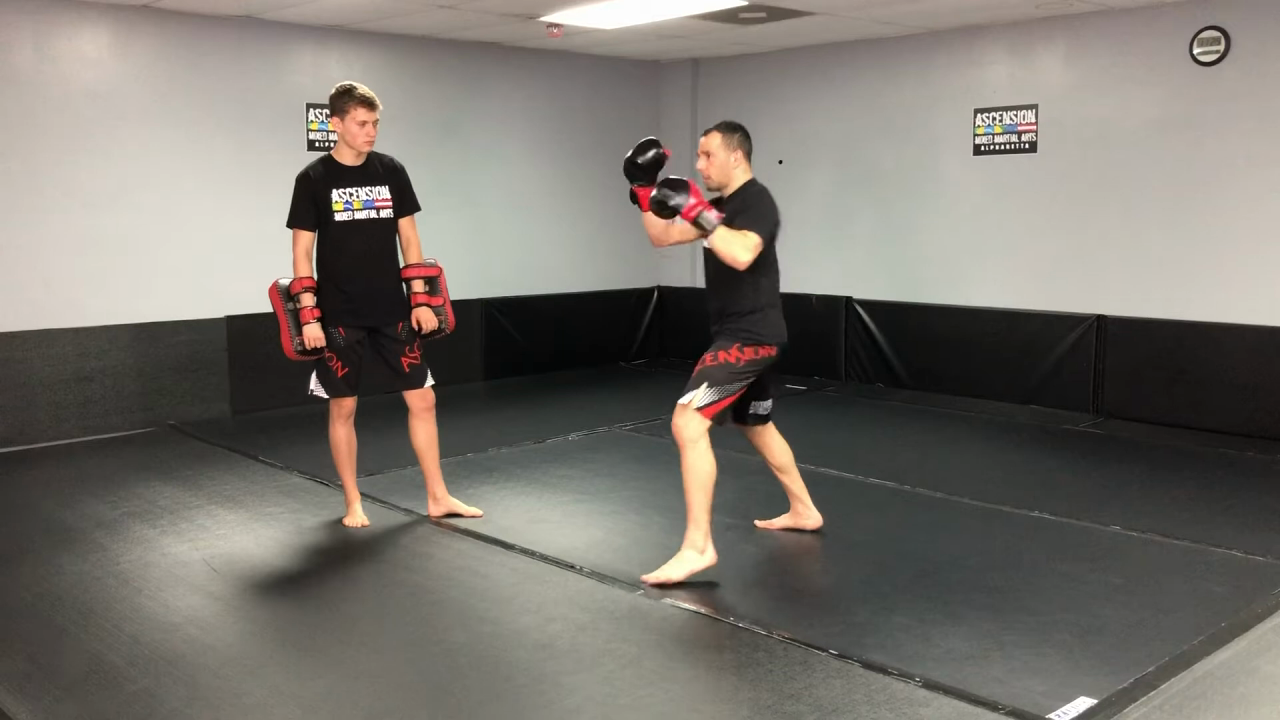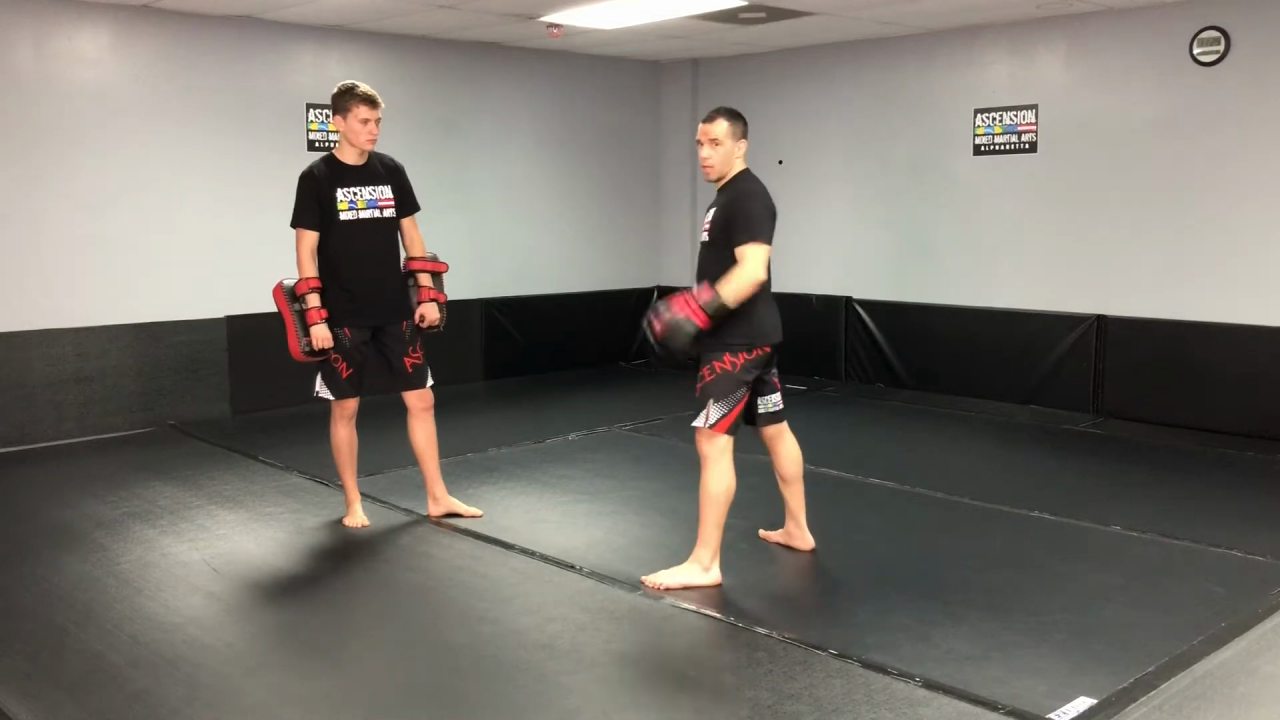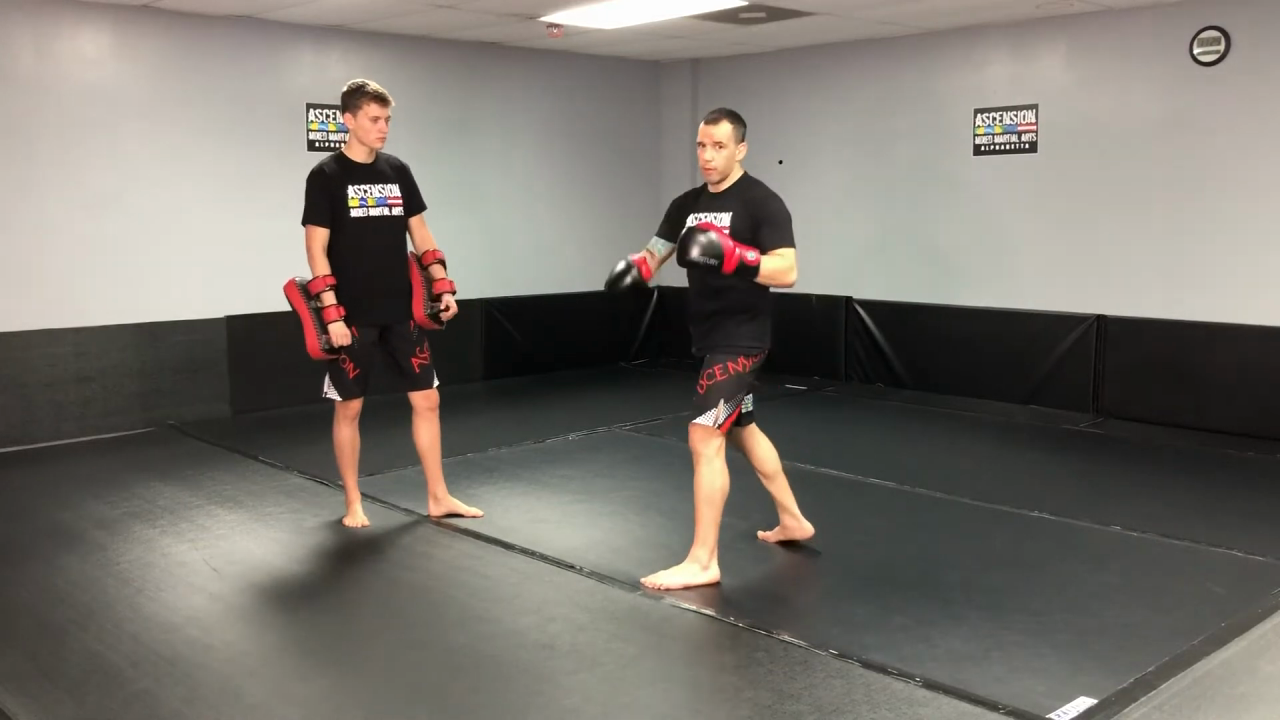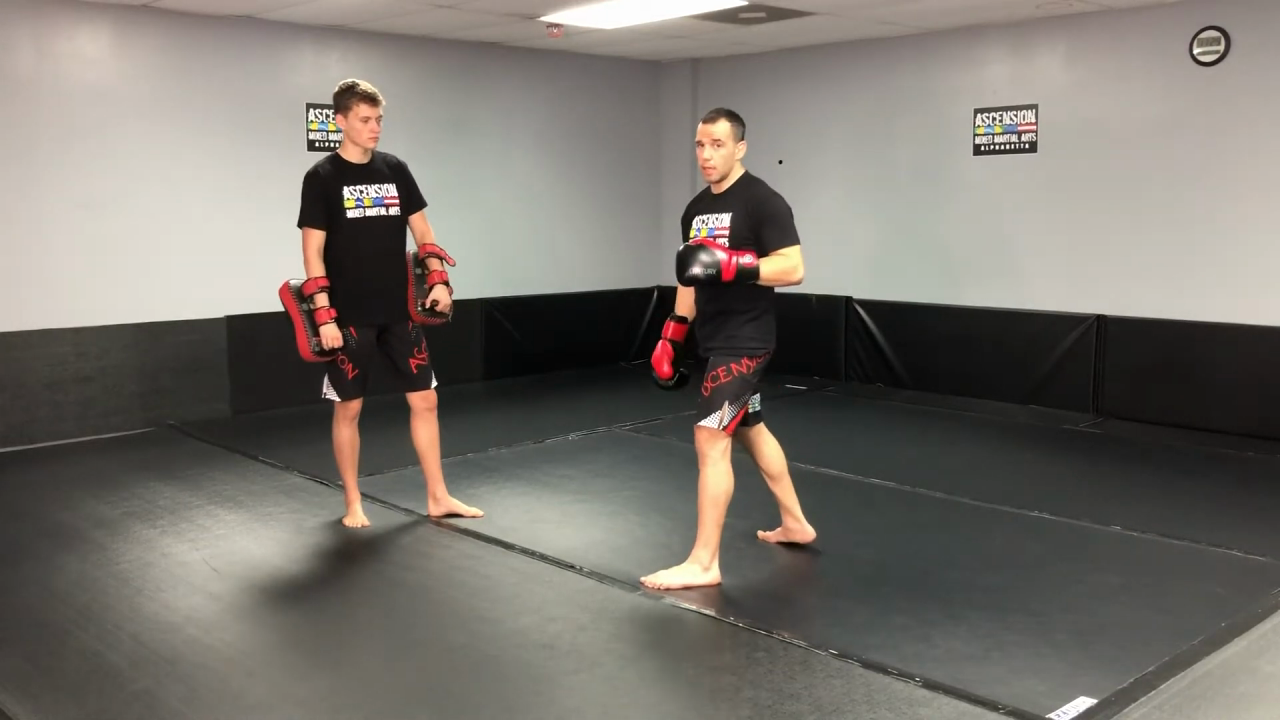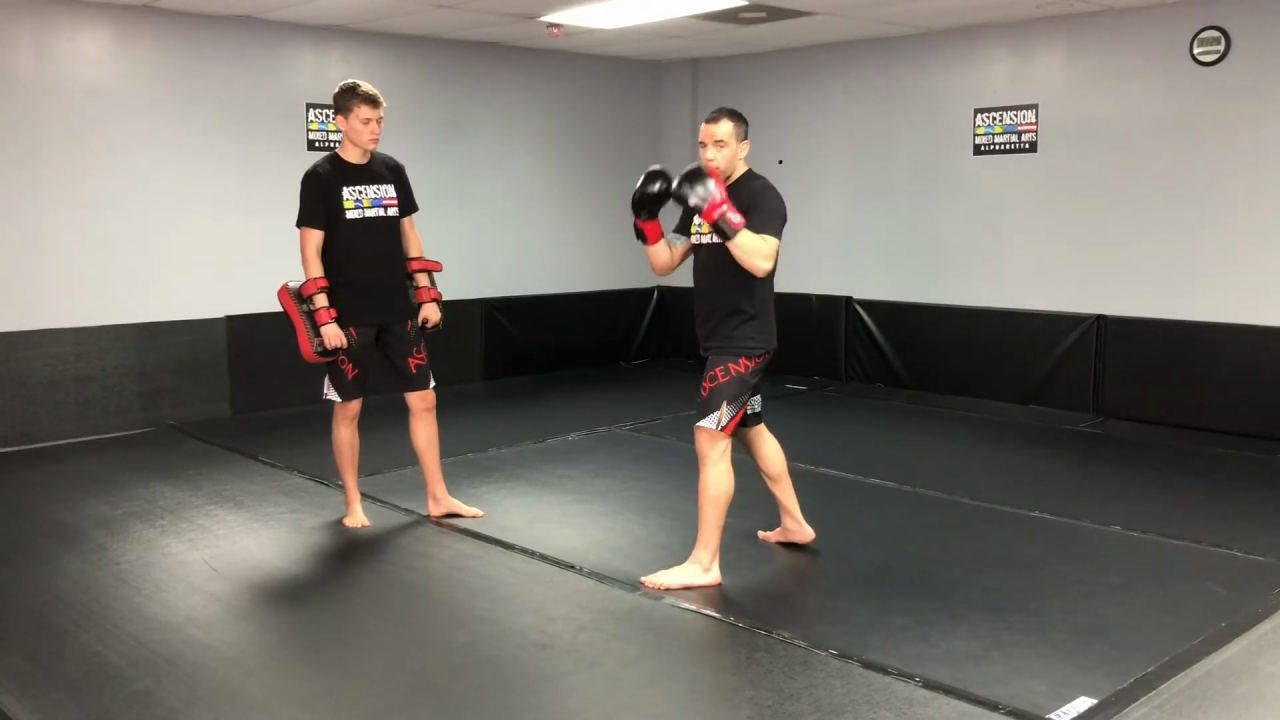
dt=1s
person 1, frame 1
left shoulder: (756, 201)
right shoulder: (721, 204)
left elbow: (742, 255)
right elbow: (663, 236)
left wrist: (699, 212)
right wrist: (644, 191)
left hip: (748, 336)
right hip: (747, 335)
left knee: (688, 422)
right knee: (756, 425)
left ankle: (697, 547)
right ankle: (803, 510)
person 1, frame 2
left shoulder: (746, 196)
right shoulder: (732, 195)
left elbow: (752, 271)
left wrist: (698, 310)
right wrist: (687, 304)
left hip: (739, 339)
right hip: (755, 334)
left knee: (713, 441)
right knee: (774, 427)
left ankle: (704, 563)
right ankle: (797, 529)
person 1, frame 3
left shoulder: (762, 202)
right shoulder: (687, 204)
left elbow: (786, 270)
right elbow: (654, 255)
left wrist: (732, 255)
right wrist: (634, 268)
left hip: (739, 339)
right hip: (711, 338)
left knee: (705, 438)
right knee: (743, 429)
left ankle: (702, 561)
right ankle: (792, 520)
person 1, frame 4
left shoulder: (762, 201)
right shoulder: (697, 208)
left elbow: (792, 269)
left wrist: (731, 265)
right wrist: (672, 335)
left hip: (744, 341)
right hip: (717, 339)
left knee: (710, 439)
right knee: (751, 429)
left ankle: (704, 562)
right ankle: (794, 522)
person 1, frame 5
left shoulder: (760, 194)
right shoulder: (700, 203)
left elbow: (760, 261)
right elbow: (663, 264)
left wrist: (719, 211)
right wrist: (646, 218)
left hip: (743, 340)
right hip: (721, 338)
left knee: (710, 440)
right knee: (752, 429)
left ankle: (704, 563)
right ankle: (794, 523)
person 2, frame 1
left shoulder: (391, 170)
right shoulder: (314, 178)
left elbow: (409, 238)
right elbow: (302, 251)
left wrist: (421, 298)
right wrist: (309, 314)
left hip: (392, 311)
right hip: (340, 315)
left knee: (423, 399)
right knee: (343, 408)
left ankle: (437, 496)
right ankle: (353, 502)
person 2, frame 2
left shoulder: (391, 170)
right shoulder: (317, 178)
left elbow: (410, 235)
right elbow: (306, 251)
left wrist: (427, 294)
right wrist: (315, 315)
left hip: (395, 311)
right hip: (344, 316)
left knee: (421, 399)
right knee: (345, 408)
left ankle: (437, 496)
right ankle: (353, 503)
person 2, frame 3
left shoulder: (397, 169)
right shoulder: (326, 176)
left elbow: (420, 233)
right elbow: (317, 248)
left wrist: (443, 286)
right wrist: (332, 312)
left hip: (402, 310)
right hip: (353, 315)
left knee: (427, 399)
right knee: (349, 407)
left ankle: (438, 497)
right ankle: (353, 503)
person 2, frame 4
left shoulder: (394, 168)
right shoulder: (322, 177)
left elbow: (421, 229)
right elbow: (313, 251)
left wrist: (439, 279)
right wrist: (325, 314)
left hip: (399, 310)
right hip: (350, 316)
left knee: (424, 399)
right knee: (348, 407)
left ankle: (438, 496)
right ankle: (353, 503)
person 2, frame 5
left shoulder: (392, 170)
right shoulder: (321, 177)
right elbow: (311, 250)
left wrist: (427, 295)
right wrist: (325, 315)
left hip: (398, 310)
right hip: (349, 316)
left knee: (423, 399)
right knee: (348, 408)
left ankle: (437, 496)
right ankle: (353, 503)
